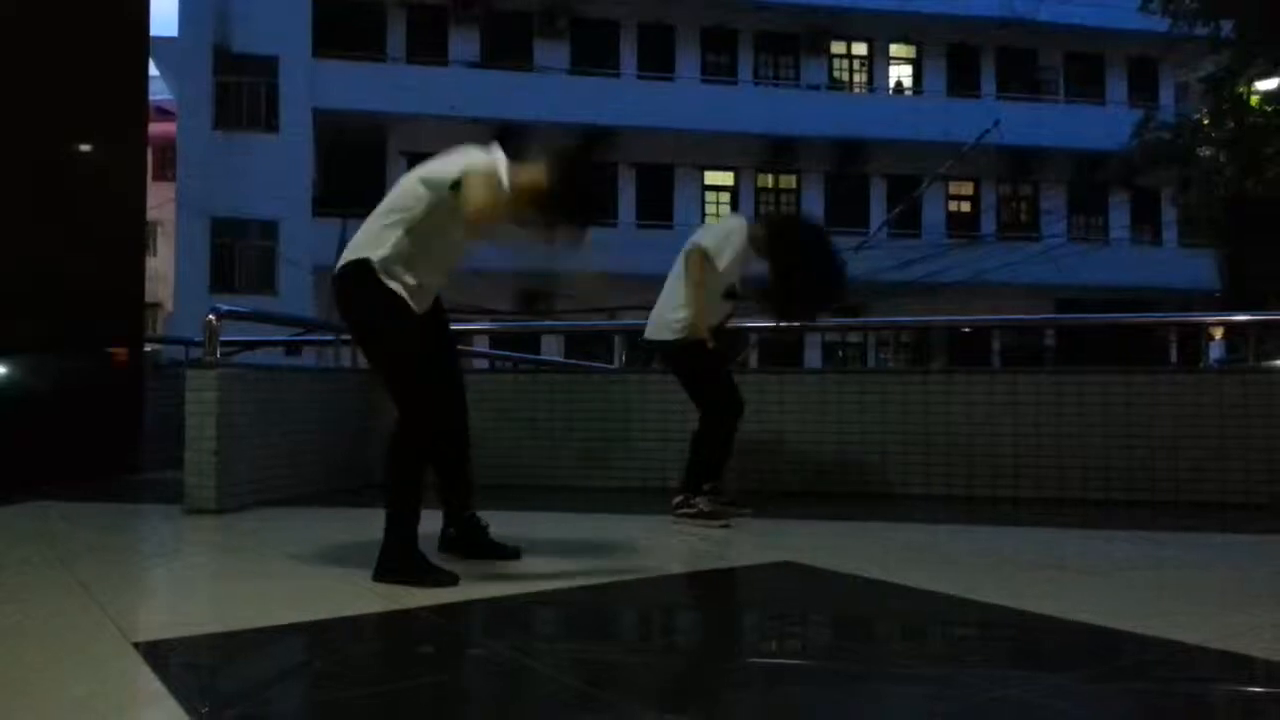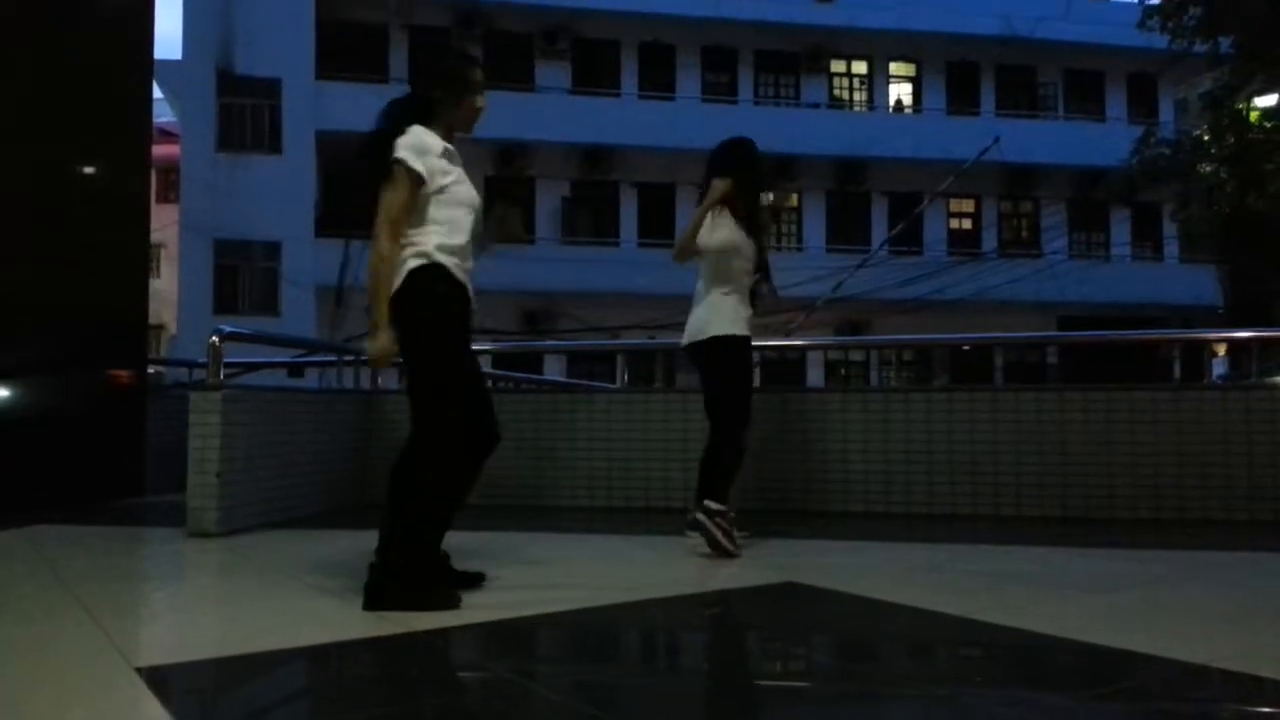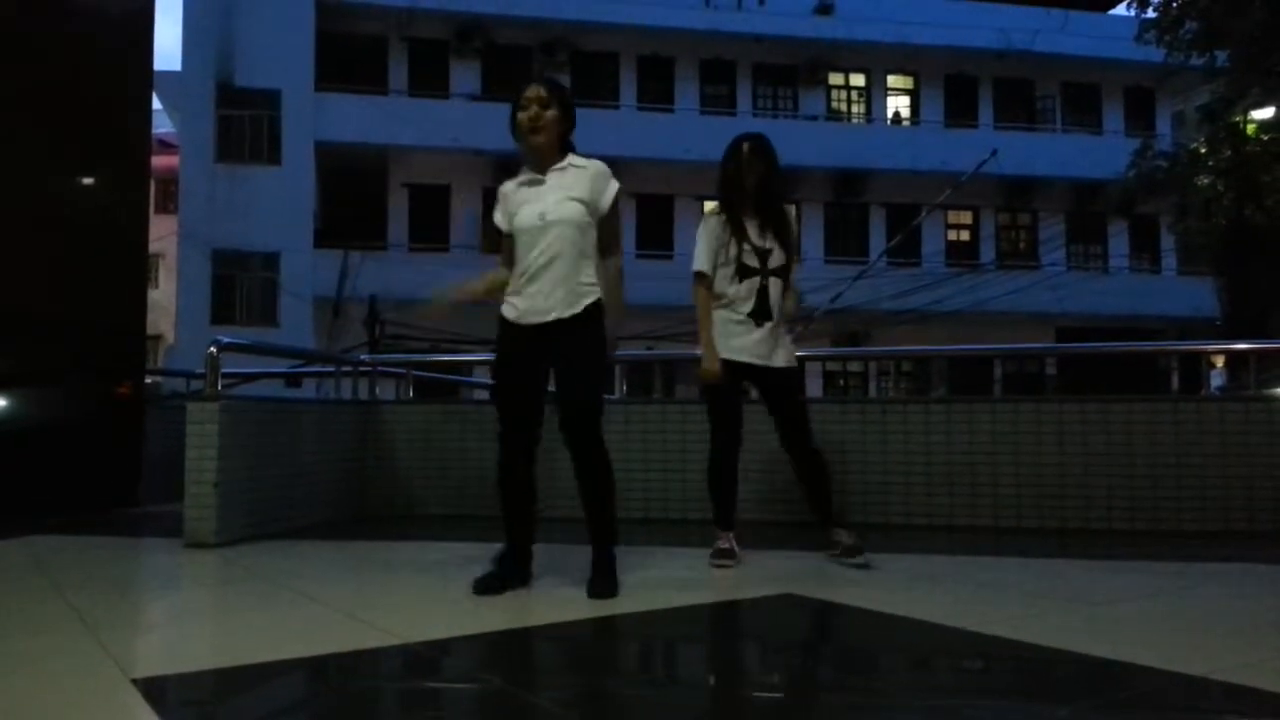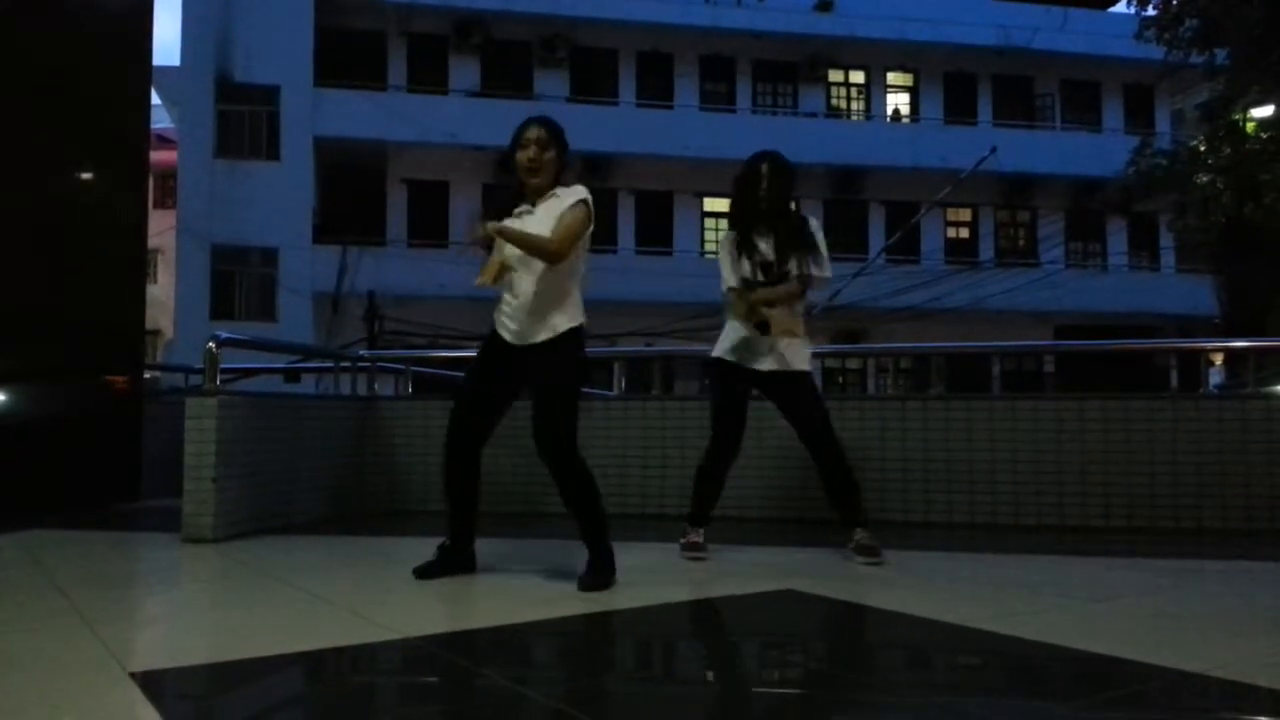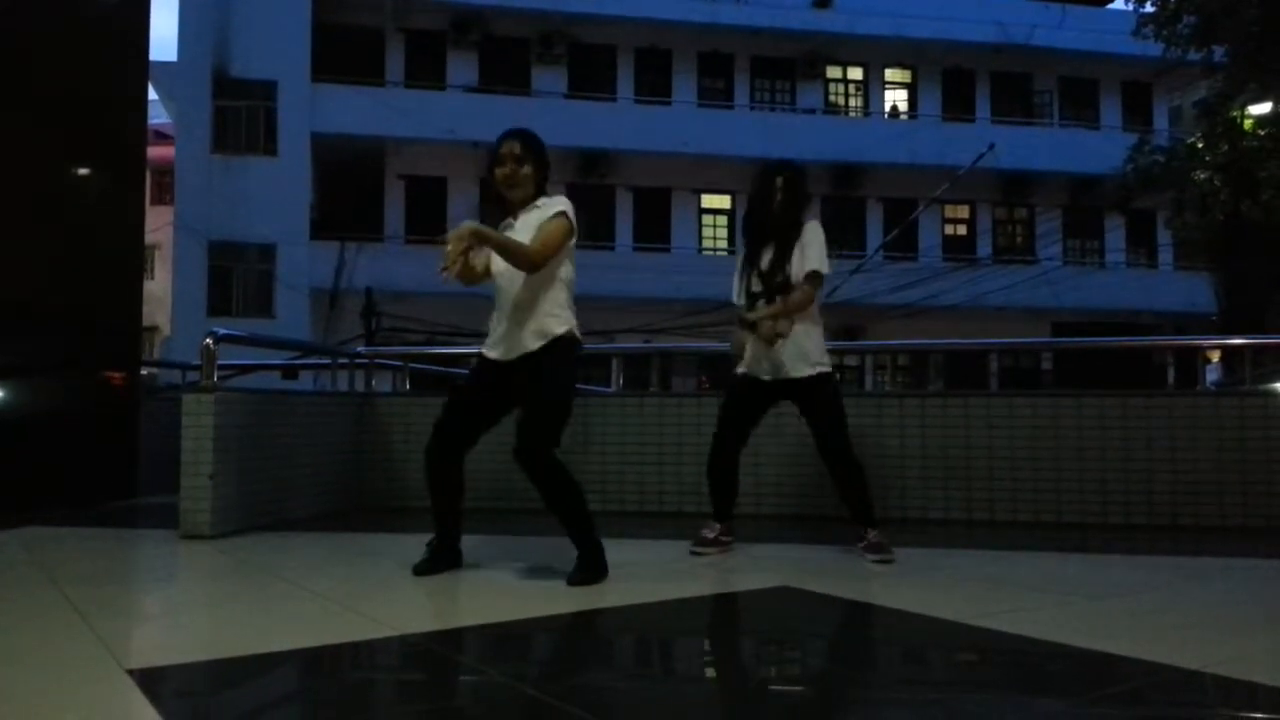
dt=1s
person 1, frame 1
left shoulder: (500, 185)
right shoulder: (484, 169)
right elbow: (477, 214)
left hip: (412, 289)
right hip: (372, 279)
left knee: (448, 399)
right knee: (422, 406)
left ankle: (462, 526)
right ankle: (398, 552)
person 1, frame 2
left shoulder: (447, 159)
right shoulder: (416, 146)
right elbow: (387, 238)
right wrist: (383, 324)
left hip: (448, 303)
right hip: (427, 297)
left knee: (477, 431)
right knee: (437, 434)
left ankle: (420, 557)
right ankle: (391, 571)
person 1, frame 3
left shoulder: (593, 174)
right shoulder: (510, 193)
left elbow: (609, 254)
right elbow: (512, 272)
left wrist: (609, 313)
right wrist: (464, 294)
left hip: (577, 323)
right hip: (519, 325)
left knee: (582, 438)
right knee: (516, 441)
left ankle: (603, 558)
right ankle: (516, 556)
person 1, frame 4
left shoulder: (575, 199)
right shoulder: (514, 218)
left elbow: (555, 250)
right elbow: (493, 264)
left wrist: (500, 230)
right wrist: (493, 260)
left hip: (558, 343)
right hip: (504, 341)
left knee: (556, 448)
right knee: (460, 439)
left ankle: (600, 554)
right ankle: (459, 547)
person 1, frame 5
left shoulder: (557, 210)
right shoulder: (503, 232)
left elbow: (533, 259)
right elbow: (473, 274)
left wrist: (477, 231)
right wrist: (462, 254)
left hip: (550, 352)
right hip: (500, 356)
left knee: (532, 454)
right knee: (442, 444)
left ankle: (590, 551)
right ankle: (446, 545)
person 2, frame 1
left shoulder: (746, 241)
right shoulder: (732, 230)
right elbow: (695, 257)
right wrist: (696, 314)
left hip: (698, 334)
right hip: (678, 331)
left knee: (730, 405)
right knee: (720, 409)
left ankle: (711, 491)
right ankle: (686, 498)
person 2, frame 2
left shoulder: (743, 216)
right shoulder: (719, 213)
left elbow: (752, 276)
right elbow: (682, 253)
left wrist: (764, 221)
right wrist: (709, 202)
left hip: (725, 331)
right hip: (720, 330)
left knee: (726, 424)
right knee: (734, 420)
left ankle: (709, 509)
right ankle: (714, 505)
person 2, frame 3
left shoulder: (782, 221)
right shoulder: (716, 221)
right elbow: (702, 287)
left wrist: (787, 303)
right wrist: (708, 349)
left hip: (774, 353)
right hip: (727, 351)
left knee: (800, 441)
right knee: (725, 443)
left ankle: (836, 531)
right ankle: (725, 534)
person 2, frame 4
left shoulder: (803, 230)
right shoulder: (734, 240)
left elbow: (802, 288)
right elbow: (735, 299)
left wrist: (759, 297)
right wrist: (768, 313)
left hip: (789, 360)
right hip: (735, 356)
left knee: (825, 444)
right knee: (723, 446)
left ankle: (859, 530)
right ankle: (695, 528)
person 2, frame 5
left shoulder: (809, 232)
right shoulder: (749, 254)
left elbow: (808, 290)
right elbow: (744, 309)
left wrist: (757, 319)
right wrist: (755, 324)
left hip: (807, 366)
right hip: (756, 368)
left knee: (836, 449)
right knee: (723, 445)
left ankle: (868, 529)
right ankle: (721, 525)
